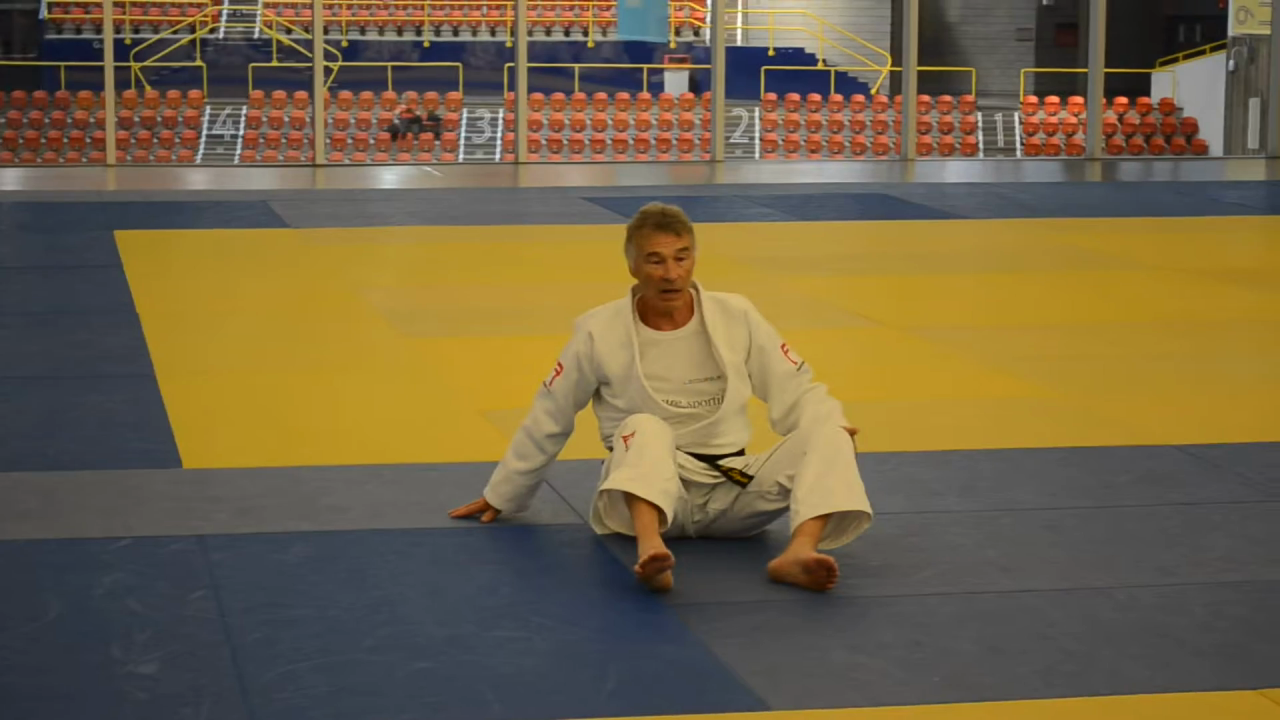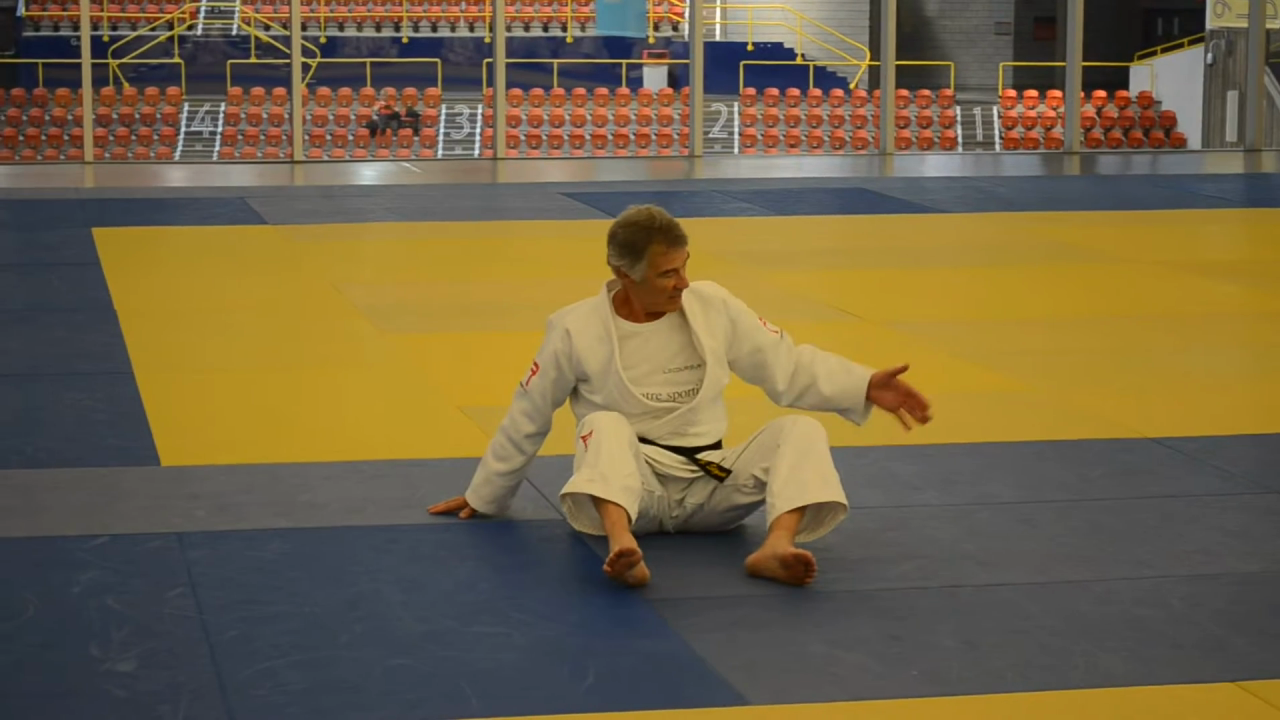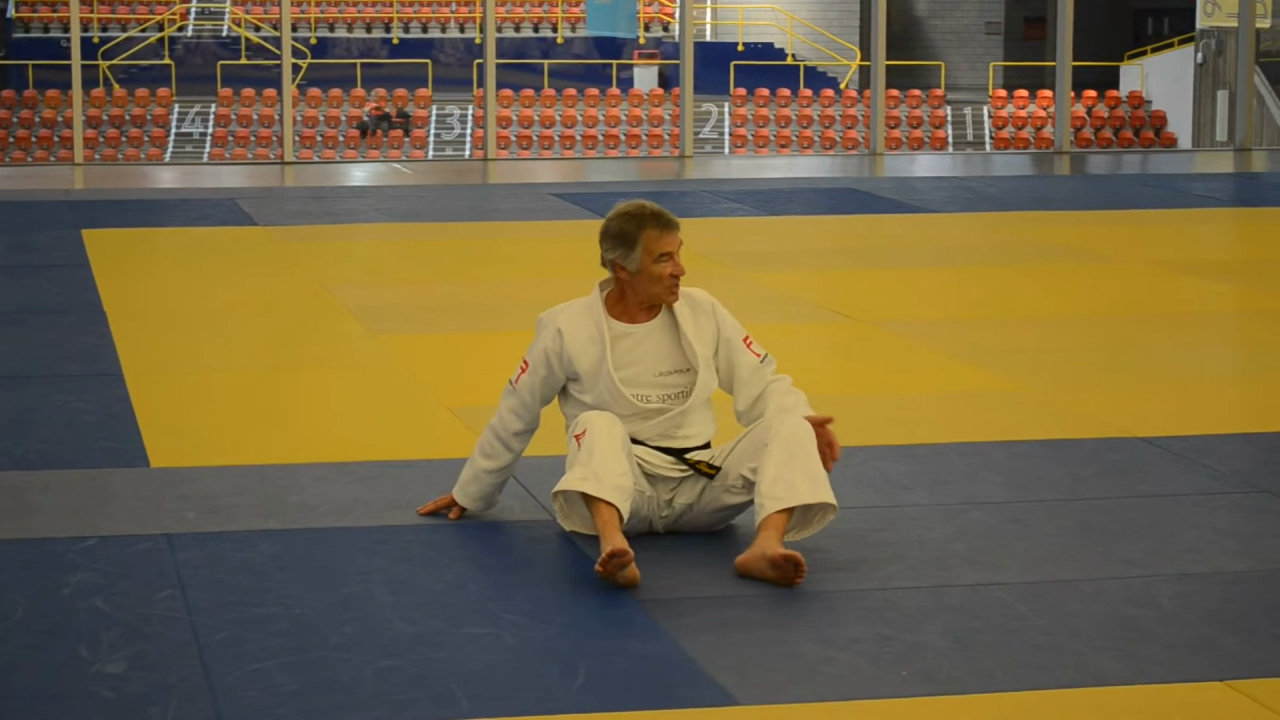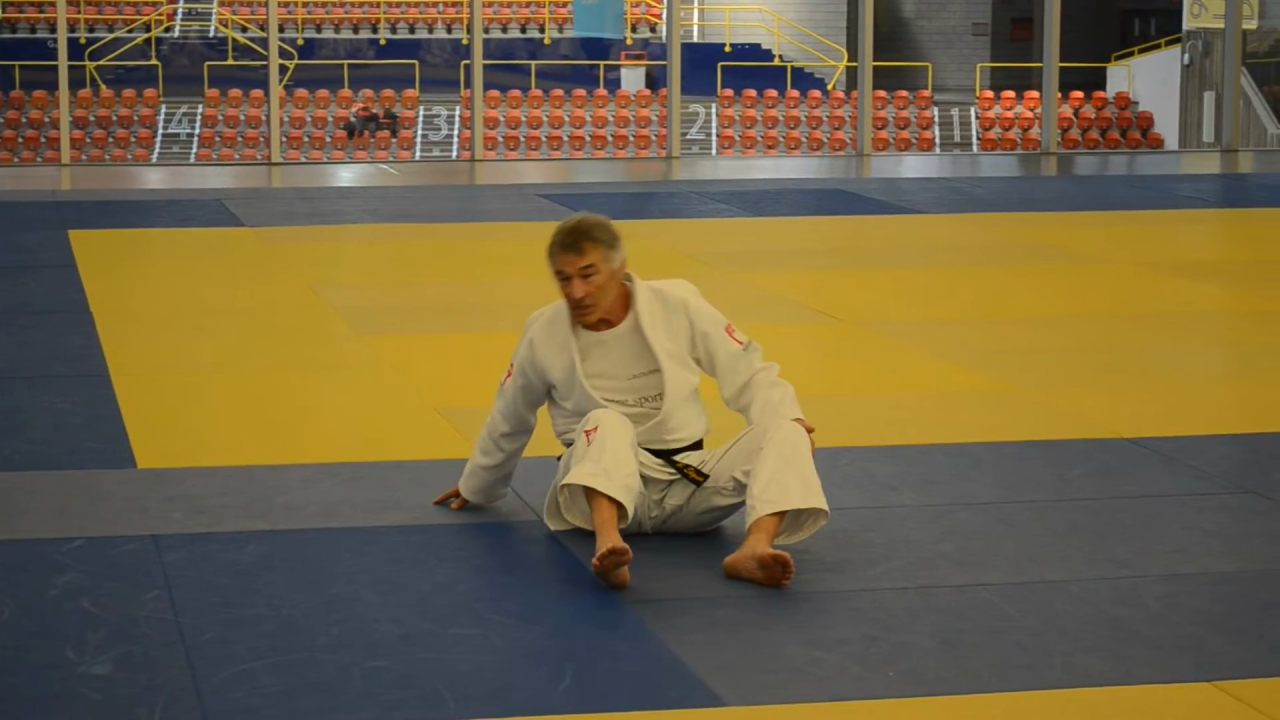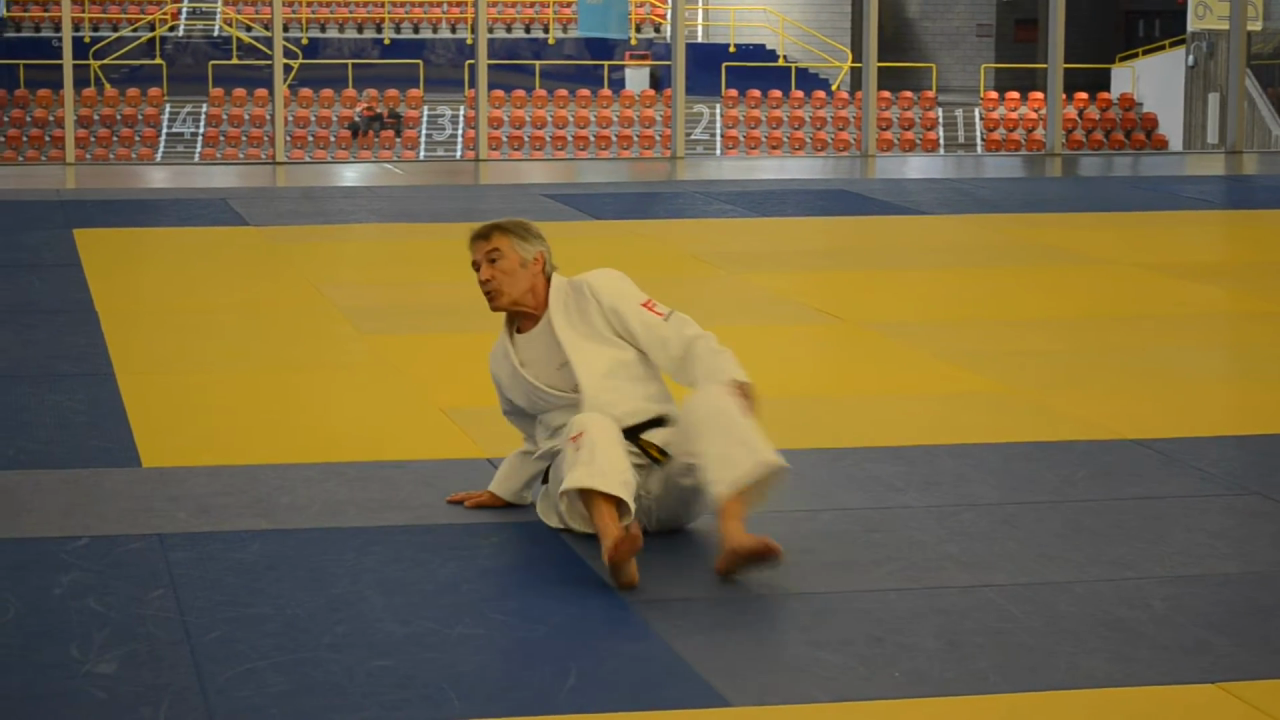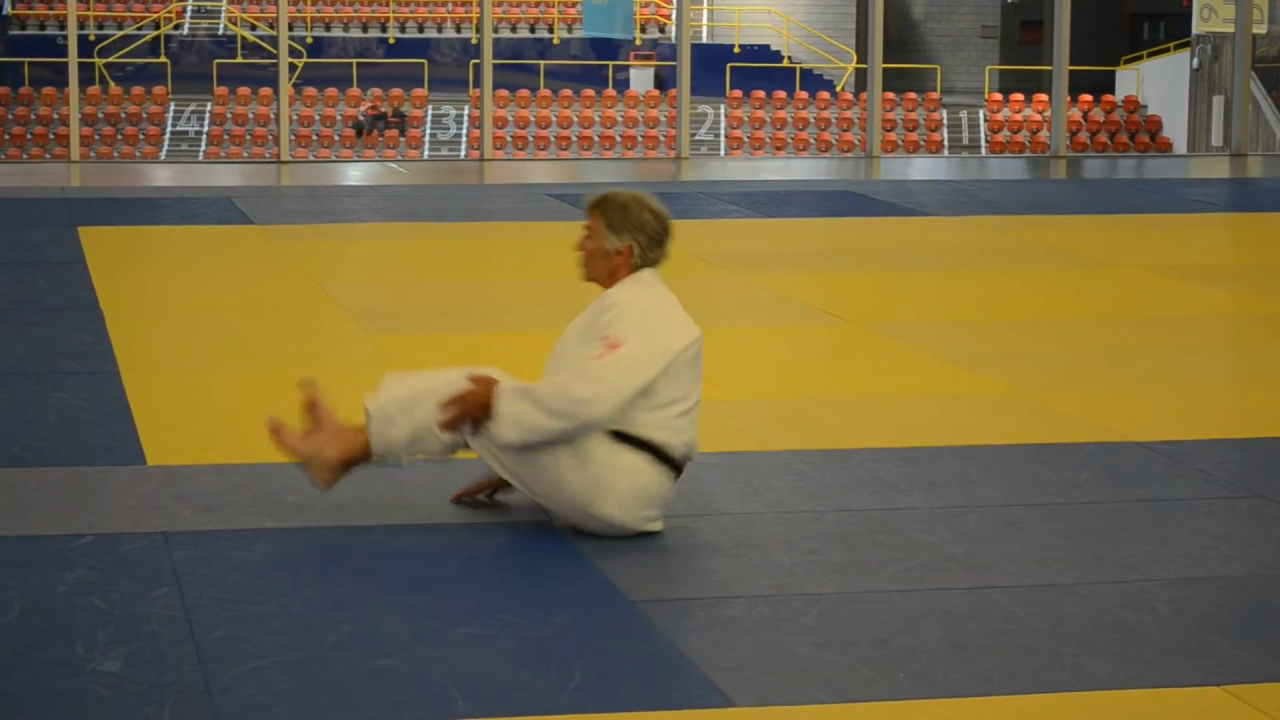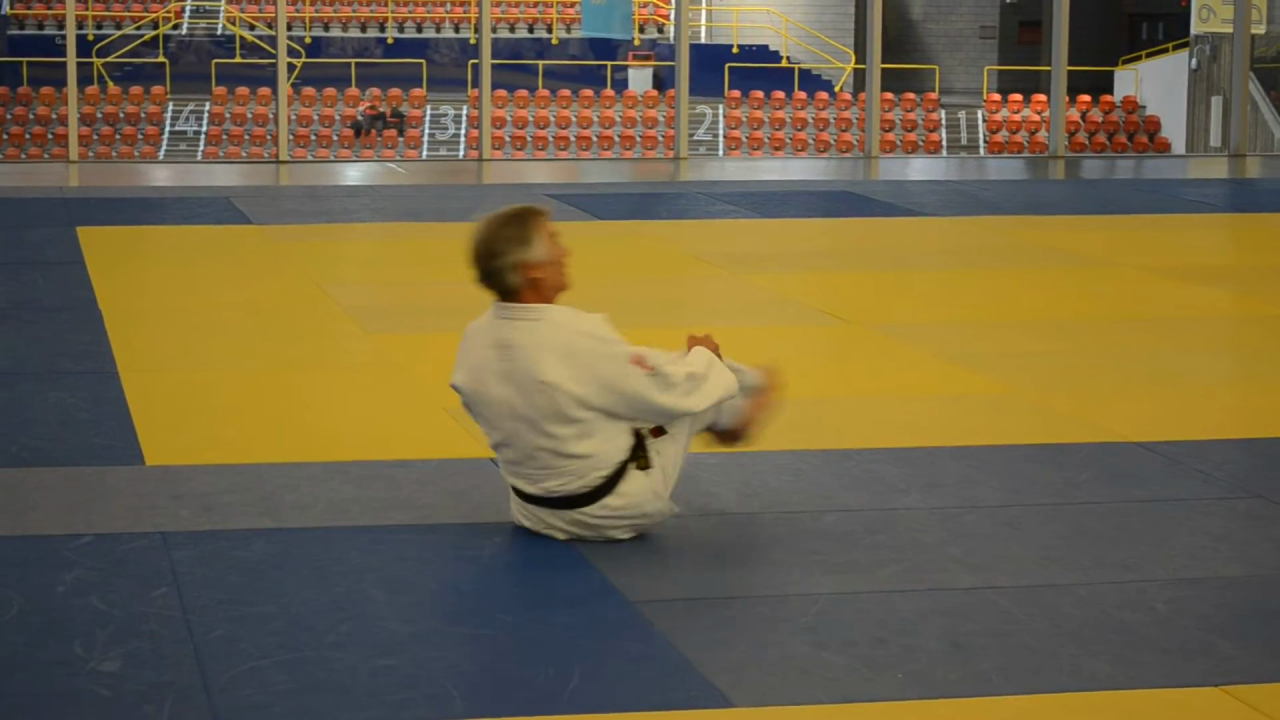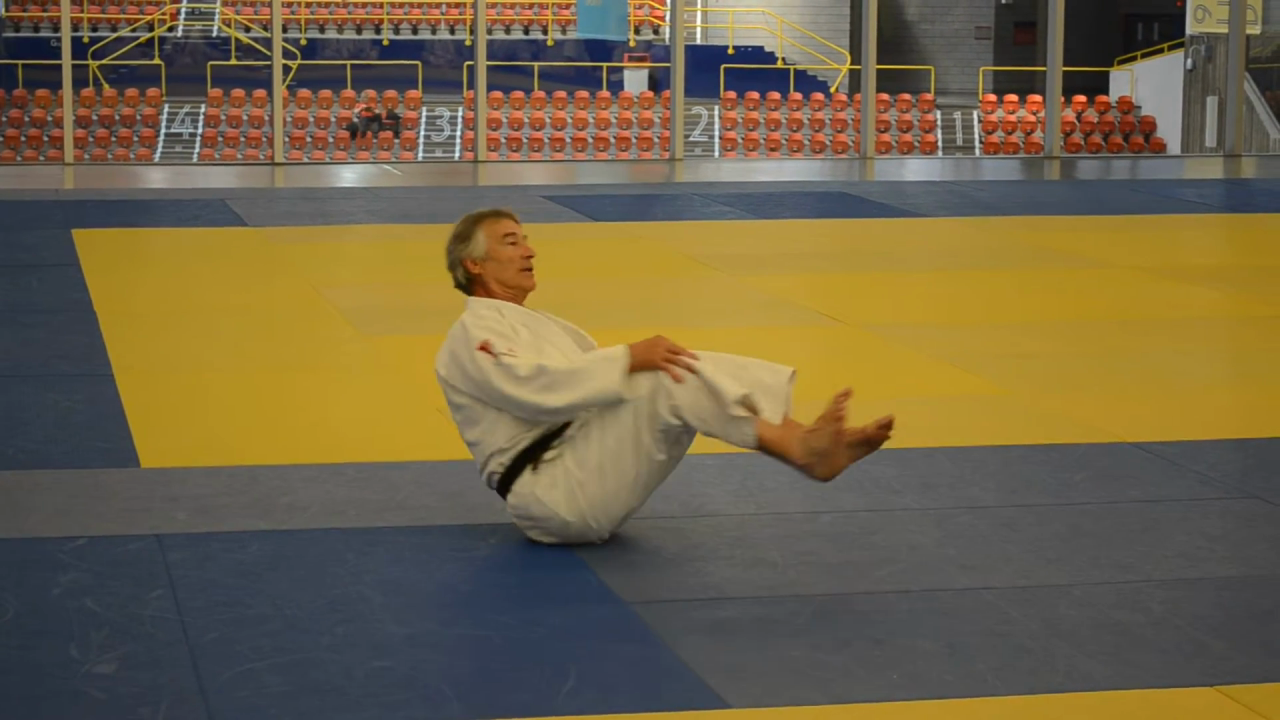
dt=0.4s
person 1, frame 1
left shoulder: (736, 317)
right shoulder: (598, 332)
left elbow: (796, 388)
right elbow: (548, 419)
left wrist: (835, 431)
right wrist: (500, 496)
left hip: (728, 489)
right hip: (644, 483)
left knee: (825, 440)
right knee: (645, 430)
left ankle: (798, 553)
right ankle: (650, 549)
person 1, frame 2
left shoulder: (713, 305)
right shoulder: (575, 329)
left elbow: (788, 365)
right elbow: (526, 418)
left wrist: (865, 386)
right wrist: (483, 496)
left hip: (706, 483)
right hip: (630, 483)
left knee: (801, 431)
right knee: (602, 427)
left ankle: (775, 547)
right ankle: (621, 544)
person 1, frame 3
left shoulder: (703, 311)
right shoulder: (566, 329)
left elbow: (760, 382)
right elbow: (515, 417)
left wrist: (803, 419)
right wrist: (468, 494)
left hip: (695, 483)
right hip: (617, 481)
left knee: (789, 431)
right knee: (596, 427)
left ankle: (765, 548)
right ankle: (613, 546)
person 1, frame 4
left shoulder: (678, 302)
right shoulder: (543, 334)
left elbow: (748, 370)
right elbow: (510, 419)
left wrist: (790, 419)
right wrist: (475, 487)
left hip: (685, 481)
right hip: (603, 480)
left knee: (783, 437)
right knee: (606, 425)
left ankle: (753, 550)
right ankle: (608, 544)
person 1, frame 5
left shoulder: (597, 291)
right shoulder: (503, 358)
left elbow: (683, 344)
left wrist: (730, 387)
right wrist: (504, 491)
left hip: (665, 466)
right hip: (587, 484)
left knee: (711, 407)
right knee: (592, 431)
left ankle: (734, 540)
right ankle: (614, 547)
person 1, frame 6
left shoulder: (635, 306)
right shoulder: (638, 305)
left elbow: (586, 399)
left wrist: (500, 400)
right wrist: (512, 471)
left hip: (605, 479)
right hip: (623, 498)
left ankle: (344, 447)
person 1, frame 7
left shoulder: (475, 342)
right shoulder: (578, 339)
right elbow: (679, 396)
right wrist: (701, 357)
right hip: (616, 509)
right knee: (687, 387)
right ankle: (740, 419)
person 1, frame 8
left shoulder: (525, 325)
right shoulder: (476, 331)
left elbow: (596, 403)
right elbow: (540, 392)
right wrist: (629, 358)
left hip: (586, 485)
right hip: (556, 497)
left knee: (683, 372)
right knee: (670, 380)
left ankle: (806, 444)
right ankle: (804, 451)
